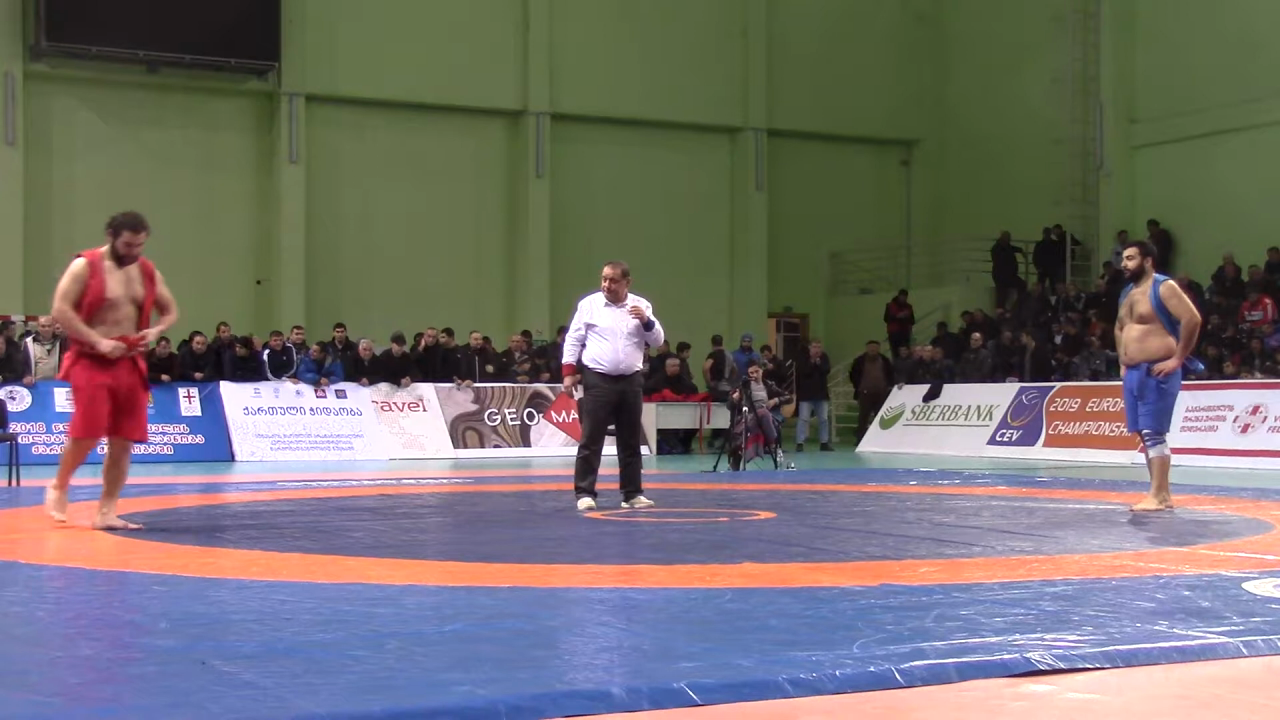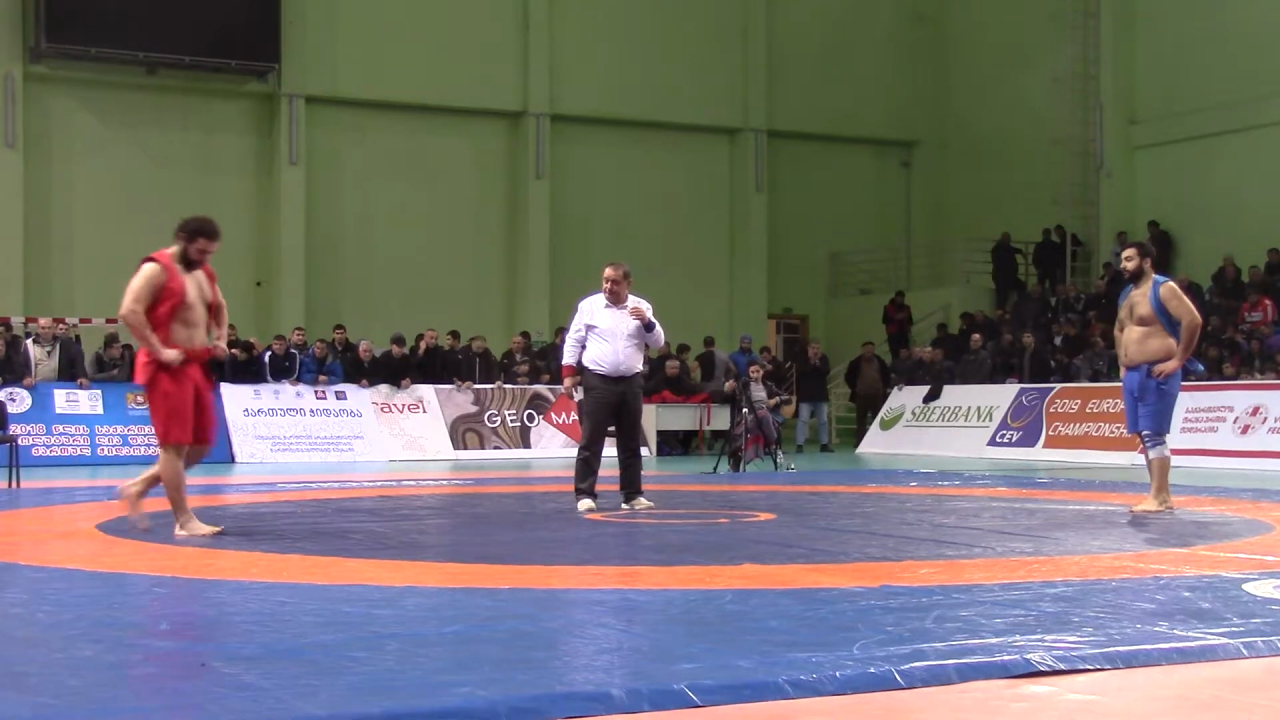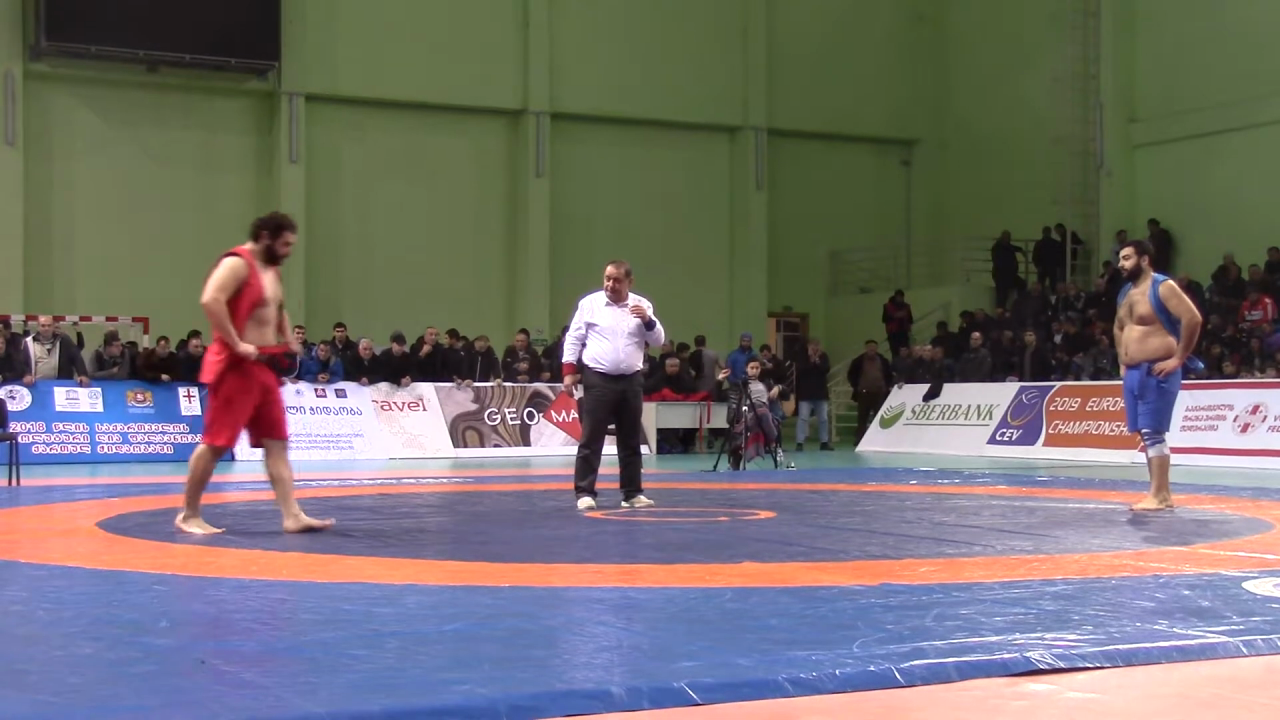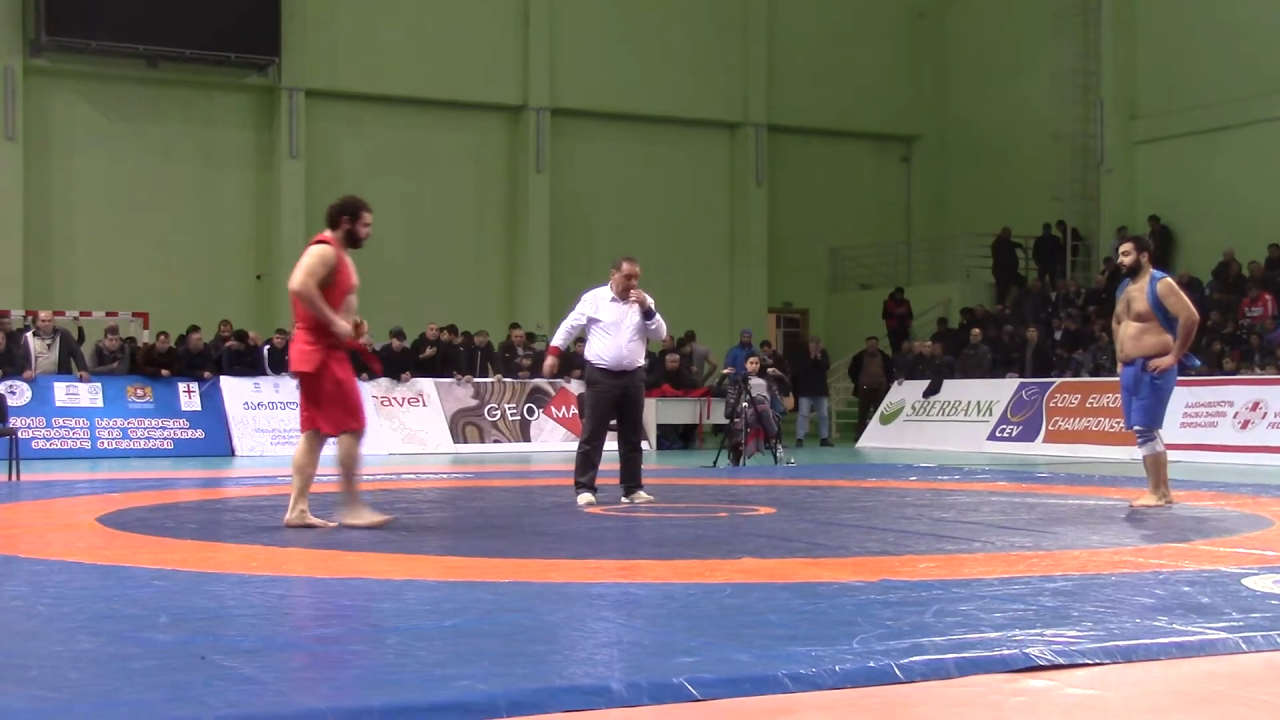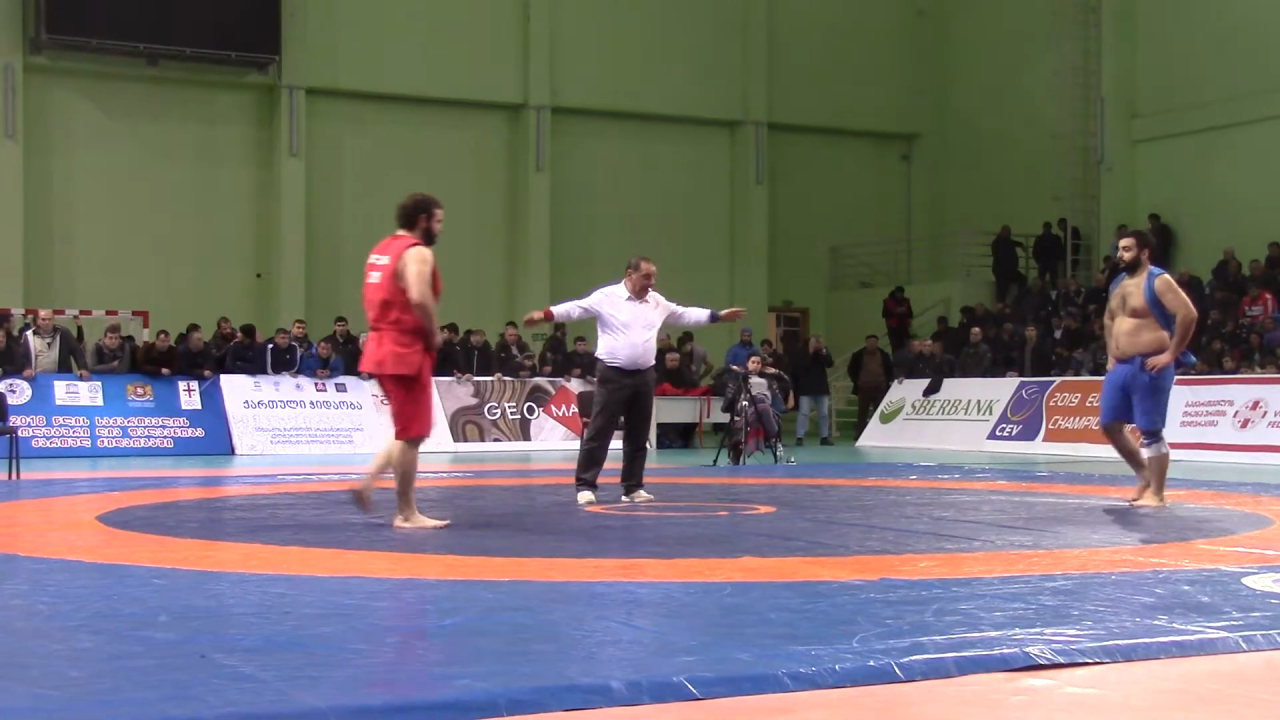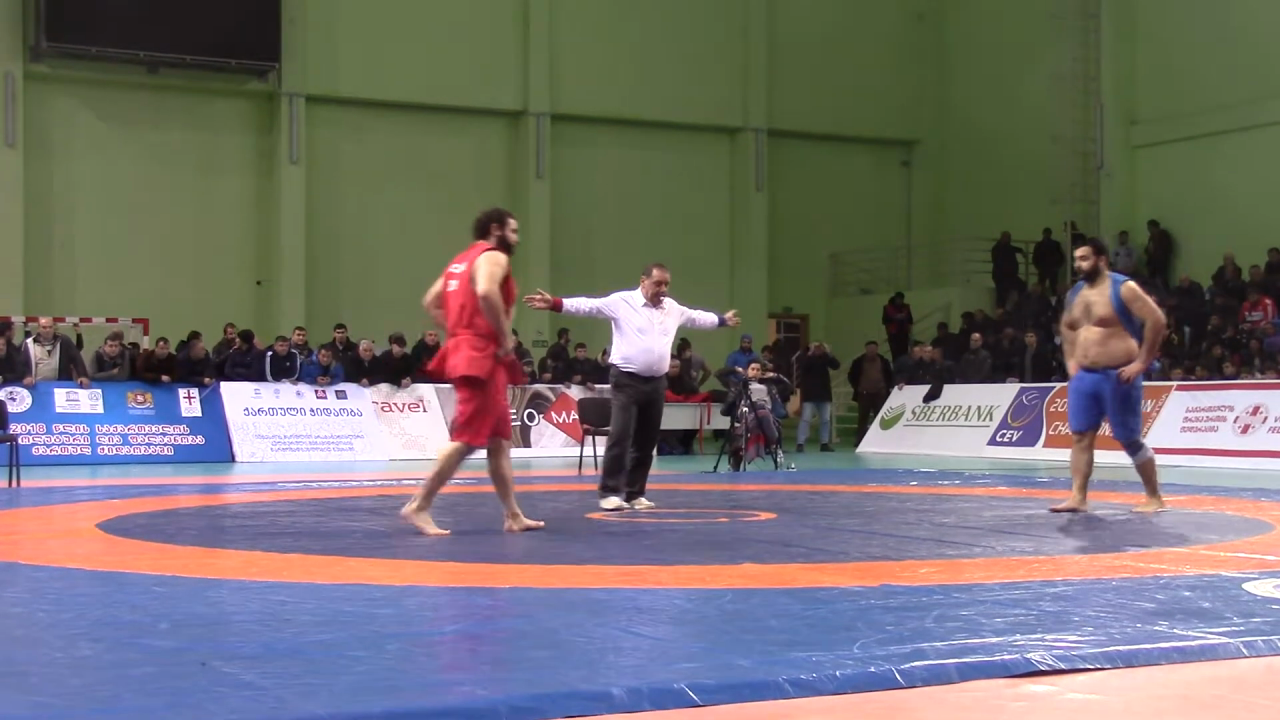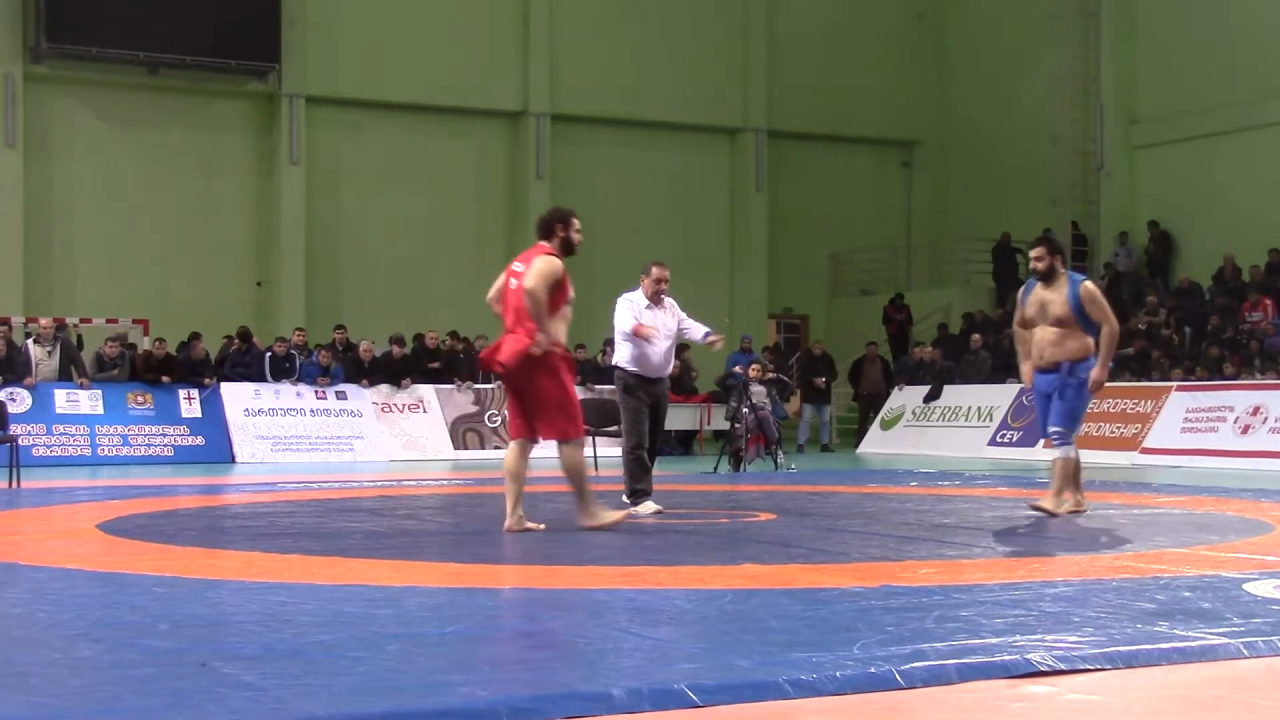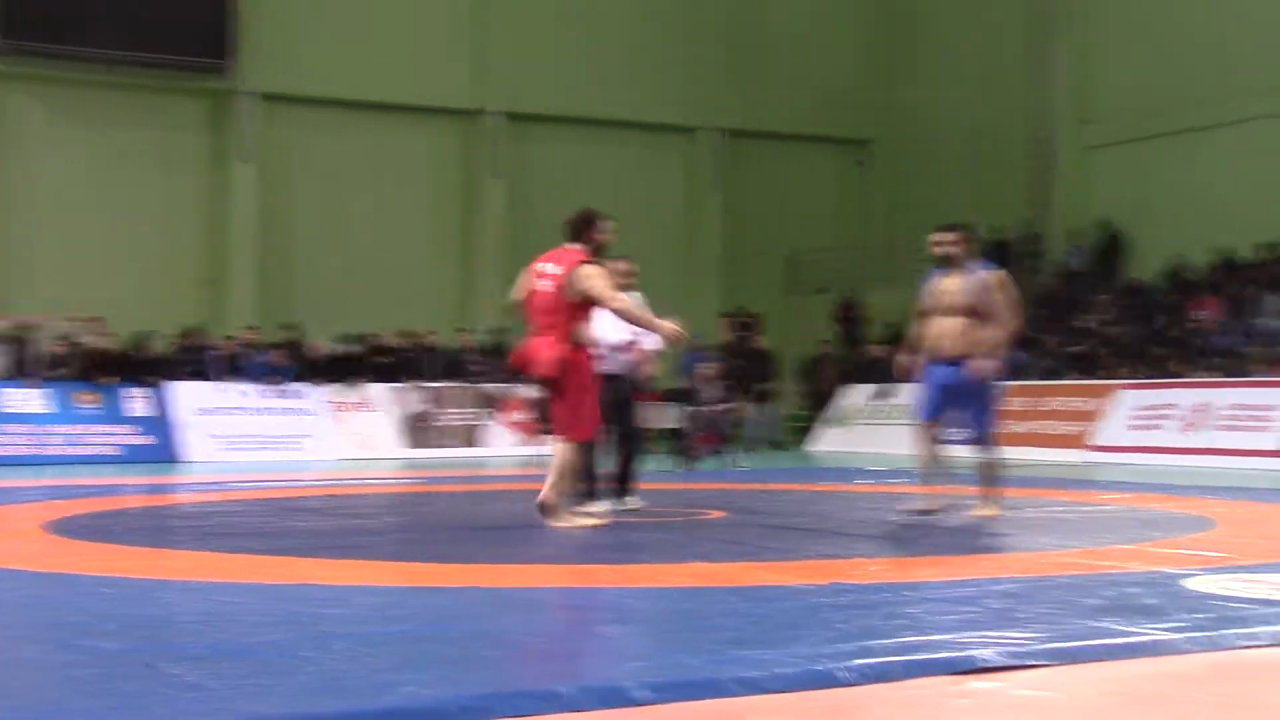
dt=0.5s
person 1, frame 1
left shoulder: (147, 272)
right shoulder: (85, 266)
left elbow: (171, 311)
right elbow: (60, 310)
left wrist: (155, 331)
right wrist: (98, 342)
left hip: (130, 363)
right hip: (90, 361)
left knee: (124, 441)
right knee: (87, 435)
left ankle: (107, 512)
right ankle: (58, 487)
person 1, frame 2
left shoulder: (206, 274)
right shoulder: (157, 269)
left elbow: (220, 310)
right elbow: (129, 312)
left wrist: (221, 337)
right wrist: (160, 351)
left hip: (196, 366)
right hip: (166, 368)
left knee: (201, 445)
right knee: (176, 445)
left ankle: (136, 490)
right ankle: (184, 520)
person 1, frame 3
left shoulder: (271, 269)
right shoulder: (237, 263)
right elbow: (211, 301)
left wrist: (289, 340)
right wrist: (238, 344)
left hip: (262, 367)
right hip: (235, 366)
left knee: (277, 441)
right knee: (217, 441)
left ankle: (292, 515)
right ankle: (188, 513)
person 1, frame 4
left shoulder: (339, 253)
right shoulder: (324, 250)
right elbow: (298, 287)
left wrist: (349, 323)
right wrist: (335, 323)
left hip: (328, 351)
right hip: (321, 352)
left knee: (314, 433)
right knee: (351, 427)
left ankle: (298, 509)
right ankle: (352, 507)
person 1, frame 5
left shoulder: (382, 249)
right shoulder: (417, 252)
left elbow: (369, 291)
right elbow: (421, 300)
right wrist: (434, 334)
left hip: (382, 346)
right hip: (404, 351)
left knee: (410, 431)
right knee: (411, 434)
left ankle: (369, 482)
right ankle: (404, 513)
person 1, frame 6
left shoulder: (461, 261)
right shoulder: (494, 257)
left elbow: (431, 302)
right elbow: (486, 294)
right wrist: (505, 338)
left hip: (465, 354)
right hip: (481, 357)
left knee: (500, 439)
right knee: (466, 440)
left ankle: (513, 516)
right ankle: (418, 507)
person 1, frame 7
left shoulder: (521, 260)
right shoulder: (549, 262)
left elbow: (493, 299)
right elbow: (530, 288)
right wrist: (545, 332)
left hip: (517, 357)
right hip: (540, 359)
left knee: (521, 438)
right knee: (571, 437)
left ankle: (513, 515)
right ankle: (589, 512)
person 1, frame 8
left shoulder: (543, 262)
right shoulder: (584, 269)
left elbow: (518, 298)
right elbow: (616, 303)
right wrist: (659, 327)
left hip: (546, 353)
right hip: (568, 357)
left knee: (570, 433)
right knee: (576, 436)
left ankle: (550, 492)
right ankle: (560, 512)
person 2, frame 1
left shoulder: (1163, 287)
right shoulder: (1127, 293)
left elbow: (1192, 319)
right elbow: (1120, 328)
left wrist: (1178, 358)
right wrist: (1123, 362)
left hip: (1157, 373)
right hip: (1132, 373)
left knee: (1154, 433)
right knee: (1145, 434)
left ankle: (1157, 495)
right ankle: (1163, 494)
person 2, frame 2
left shoulder: (1164, 288)
right shoulder: (1127, 294)
left elbow: (1193, 320)
right elbow: (1119, 330)
left wrist: (1178, 360)
right wrist: (1122, 363)
left hip: (1156, 374)
right hip: (1132, 374)
left knee: (1154, 435)
right knee: (1144, 436)
left ankle: (1157, 496)
right ankle: (1163, 495)
person 2, frame 3
left shoulder: (1163, 287)
right shoulder: (1125, 292)
left elbow: (1193, 319)
right elbow: (1119, 329)
left wrist: (1178, 358)
right wrist: (1123, 361)
left hip: (1157, 372)
right hip: (1132, 373)
left knee: (1152, 433)
right knee: (1145, 434)
left ankle: (1156, 496)
right ankle: (1164, 494)
person 2, frame 4
left shoulder: (1161, 284)
right shoulder: (1124, 287)
left elbow: (1190, 317)
left wrist: (1174, 355)
right wrist: (1120, 358)
left hip: (1153, 369)
right hip: (1129, 369)
left knee: (1144, 430)
right knee: (1147, 432)
left ankle: (1155, 492)
right ankle: (1163, 490)
person 2, frame 5
left shoulder: (1159, 281)
right shoulder: (1118, 283)
left elbow: (1188, 314)
left wrist: (1171, 354)
right wrist: (1111, 353)
left hip: (1149, 367)
right hip: (1120, 367)
left knee: (1150, 431)
right knee: (1109, 425)
left ankle: (1156, 493)
right ankle: (1144, 476)
person 2, frame 6
left shoulder: (1124, 289)
right shoulder: (1075, 293)
left elbow: (1157, 320)
right elbow: (1067, 328)
left wrist: (1142, 362)
right wrist: (1071, 359)
left hip: (1118, 376)
right hip: (1085, 377)
left knee: (1130, 440)
right knee: (1080, 437)
left ankle: (1154, 497)
right ankle: (1077, 498)
person 2, frame 7
left shoulder: (1081, 288)
right shoulder: (1027, 291)
left elbow: (1109, 326)
right elbow: (1019, 329)
left wrist: (1101, 367)
right wrist: (1025, 363)
left hip: (1073, 373)
right hip: (1041, 376)
left knee: (1060, 435)
right knee: (1060, 440)
left ankle: (1054, 499)
right ankle: (1077, 498)
person 2, frame 8
left shoulder: (988, 277)
right shoulder: (934, 280)
left elbow: (1009, 319)
right elbow: (924, 320)
left wrist: (990, 356)
right wrist: (913, 354)
left hip: (973, 368)
right hip: (939, 367)
left knee: (982, 434)
right knee: (927, 427)
left ankle: (991, 500)
right ankle: (930, 494)
person 3, frame 1
left shoulder: (641, 305)
right shoulder: (589, 304)
left elbow: (658, 340)
right elbow: (574, 339)
left wrist: (646, 321)
right wrist: (569, 372)
left hip: (631, 381)
right hip: (598, 381)
left knee: (631, 441)
right knee: (591, 440)
left ankle: (632, 493)
right ankle: (585, 493)
person 3, frame 2
left shoulder: (641, 306)
right shoulder: (589, 305)
left elbow: (658, 342)
right elbow: (573, 341)
left wrist: (647, 322)
right wrist: (569, 373)
left hip: (631, 383)
right hip: (598, 382)
left knee: (631, 443)
right knee: (591, 442)
left ankle: (632, 494)
right ankle: (585, 494)
person 3, frame 3
left shoulder: (642, 305)
right shoulder: (590, 303)
left elbow: (658, 340)
right elbow: (574, 339)
left wrist: (647, 321)
right wrist: (569, 371)
left hip: (631, 381)
right hip: (598, 380)
left knee: (631, 441)
right knee: (591, 439)
left ankle: (632, 493)
right ankle: (585, 492)
person 3, frame 4
left shoulder: (644, 300)
right shoulder: (593, 298)
left elbow: (659, 334)
right elbow: (569, 326)
left wrist: (647, 309)
right wrist: (553, 353)
left hip: (633, 377)
right hip: (600, 376)
left knee: (632, 436)
right knee: (592, 435)
left ankle: (632, 488)
right ankle: (585, 488)
person 3, frame 5
left shoulder: (658, 302)
right shoulder: (607, 297)
left elbow: (684, 315)
right elbow: (577, 308)
left wrist: (717, 316)
right wrist: (546, 315)
left hip: (643, 376)
right hip: (612, 374)
left knee: (638, 435)
right knee: (599, 431)
left ankle: (633, 487)
right ankle: (585, 485)
person 3, frame 6
left shoulder: (672, 308)
right shoulder: (622, 301)
left elbow: (696, 317)
right elbow: (589, 305)
left wrist: (722, 320)
right wrist: (555, 304)
left hip: (656, 382)
right hip: (626, 380)
left knee: (647, 442)
right knee: (620, 437)
left ankle: (634, 494)
right ankle: (610, 492)
person 3, frame 7
left shoulder: (670, 305)
right shoulder: (627, 302)
left elbow: (688, 326)
right elbow: (623, 324)
left wrist: (708, 337)
right wrist: (640, 329)
left hip: (659, 382)
right hip: (632, 380)
left knee: (654, 440)
right knee: (637, 440)
left ankle: (634, 490)
right ankle: (640, 498)
person 3, frame 8
left shoulder: (635, 300)
left elbow: (647, 332)
right elbow: (602, 332)
left wrist: (650, 356)
right wrist: (631, 346)
left hip: (625, 378)
right hip: (596, 377)
left knee: (630, 435)
right knee: (589, 439)
left ankle: (623, 491)
right ankle: (589, 496)
